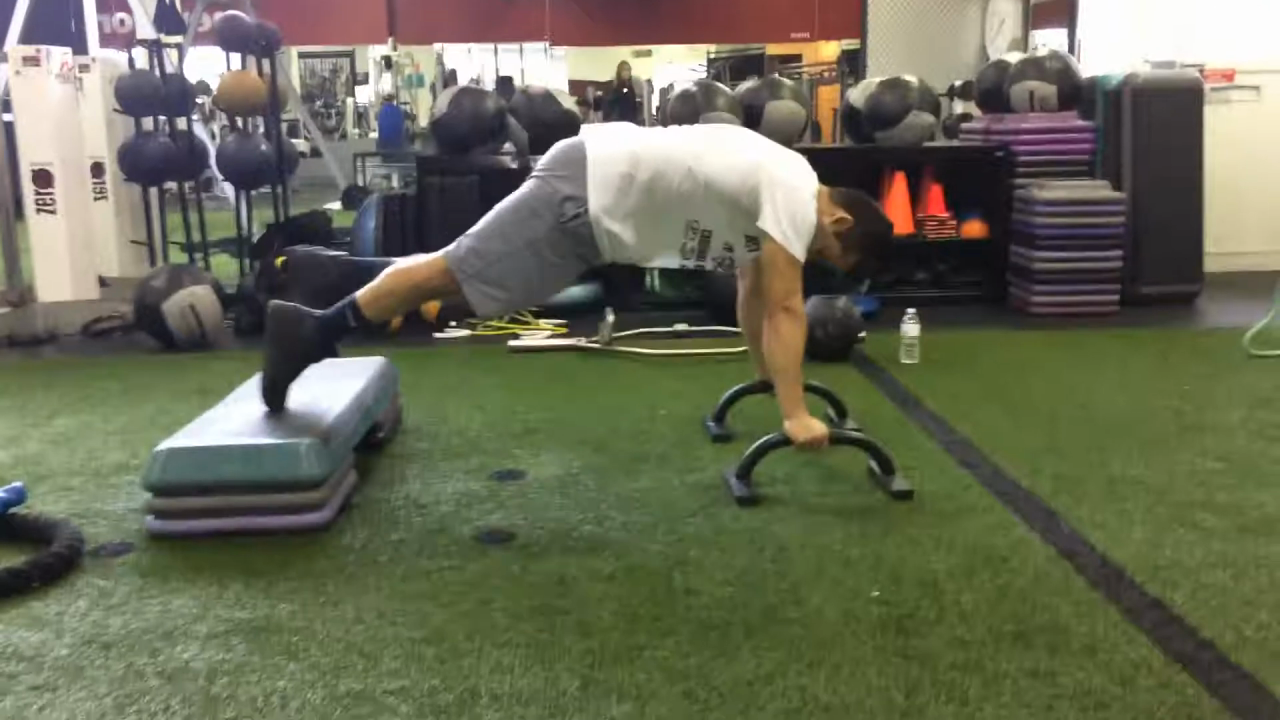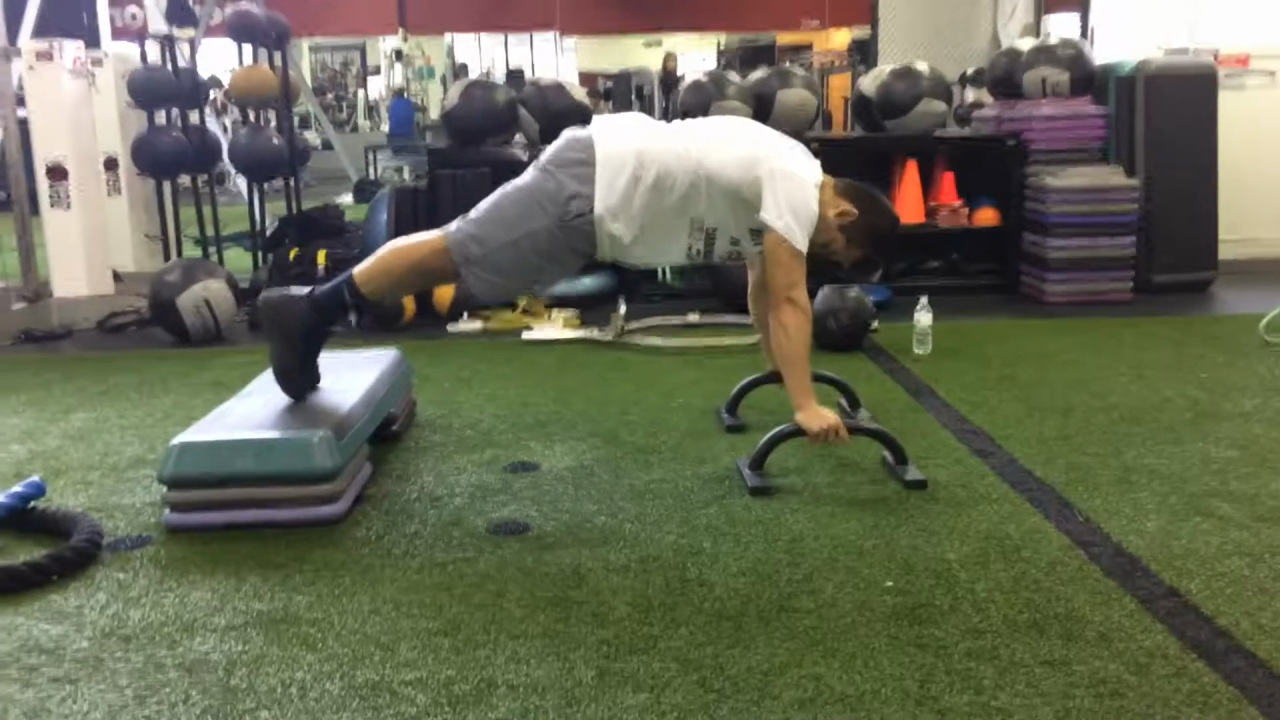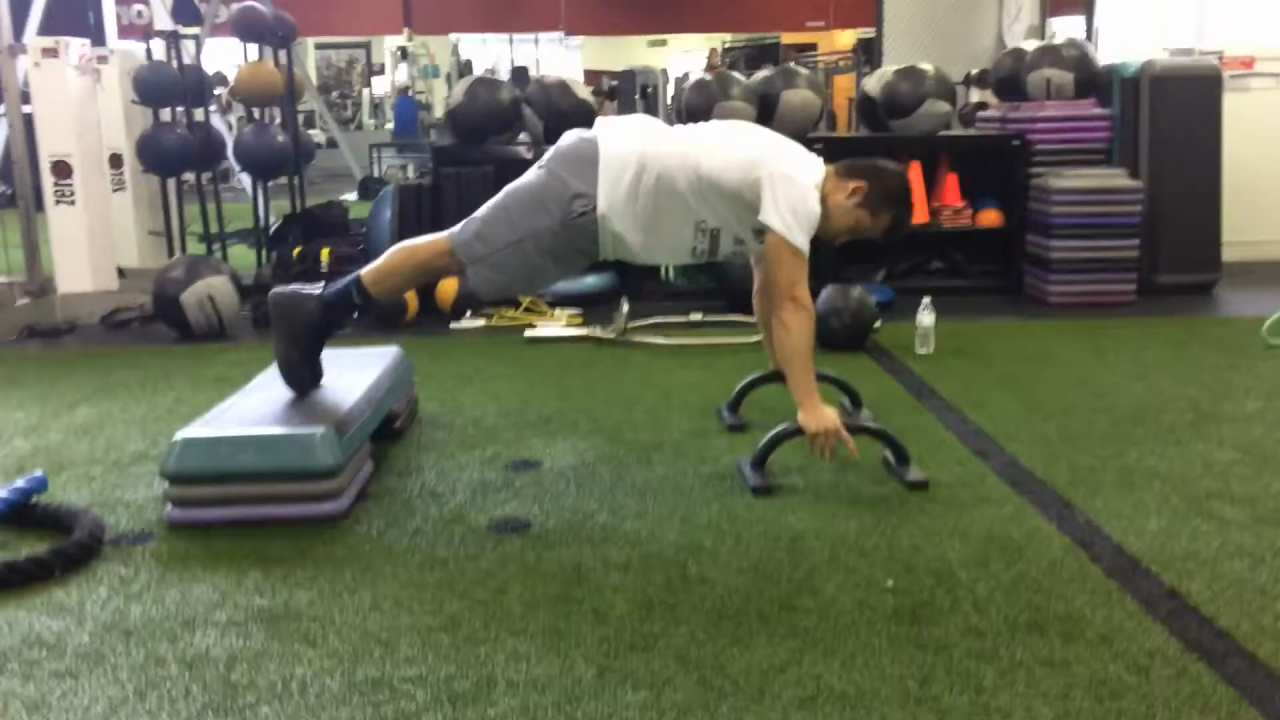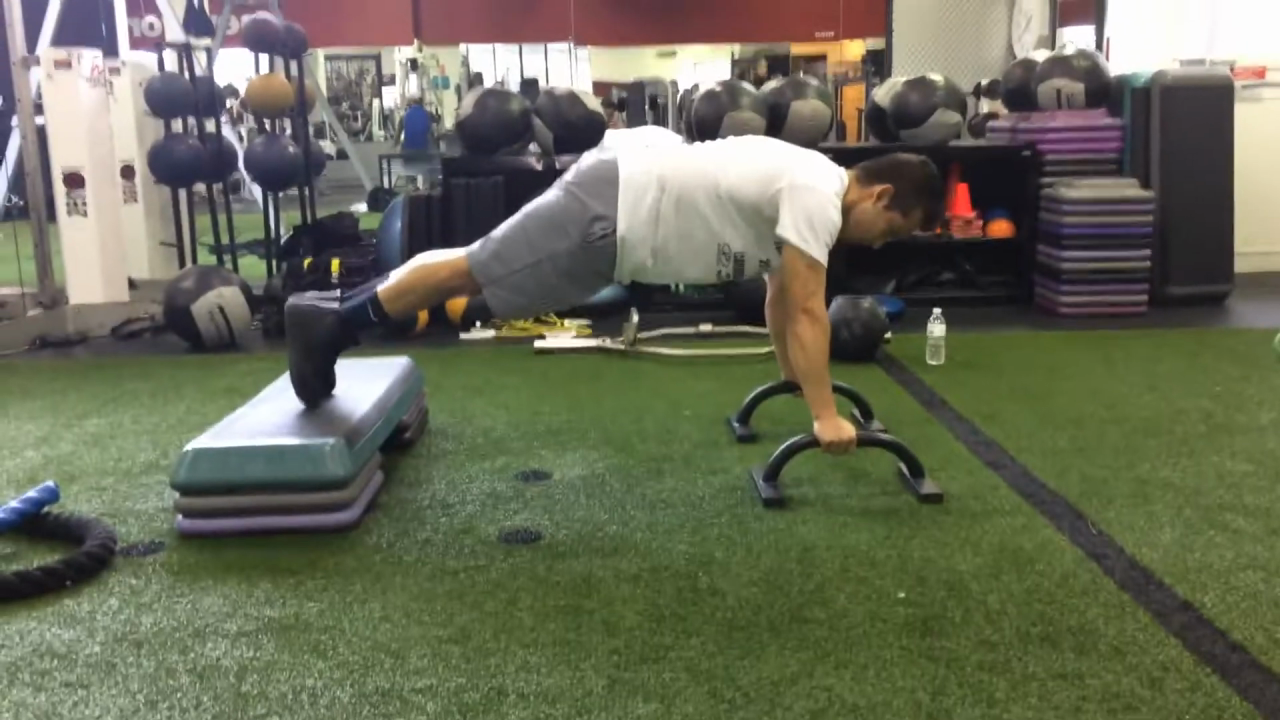
dt=0.4s
person 1, frame 1
left shoulder: (773, 191)
right shoulder: (796, 199)
left elbow: (754, 291)
right elbow: (785, 309)
left wrist: (767, 374)
right wrist: (795, 414)
left hip: (600, 185)
right hip: (587, 193)
left knee: (464, 265)
right knee: (456, 270)
right ankle: (311, 331)
person 1, frame 2
left shoulder: (780, 180)
right shoulder: (797, 191)
left elbow: (762, 285)
right elbow: (788, 300)
left wrist: (780, 366)
right wrist: (805, 405)
left hip: (601, 172)
right hip: (592, 190)
left knee: (456, 250)
right knee: (450, 256)
left ankle: (313, 309)
right ankle: (308, 311)
person 1, frame 3
left shoulder: (784, 182)
right shoulder: (798, 187)
left elbow: (768, 285)
right elbow: (792, 299)
left wrist: (782, 365)
right wrist: (810, 403)
left hip: (604, 178)
right hip: (593, 188)
left knee: (461, 249)
right knee: (456, 253)
left ankle: (323, 301)
right ankle: (315, 309)
person 1, frame 4
left shoulder: (809, 187)
right shoulder: (819, 198)
left elbow: (781, 295)
right elbow: (806, 311)
left wrist: (792, 375)
right wrist: (825, 414)
left hip: (619, 198)
right hip: (610, 212)
left knee: (475, 265)
right knee: (472, 273)
left ankle: (338, 306)
right ankle: (331, 324)
